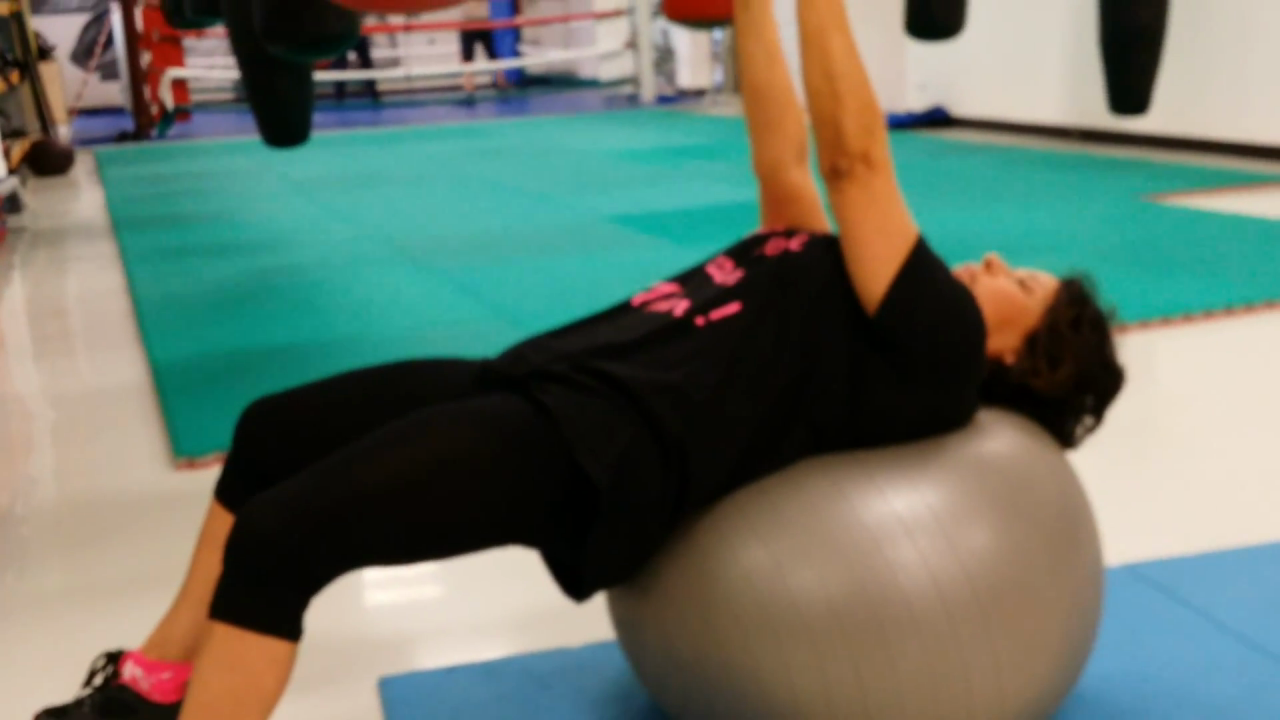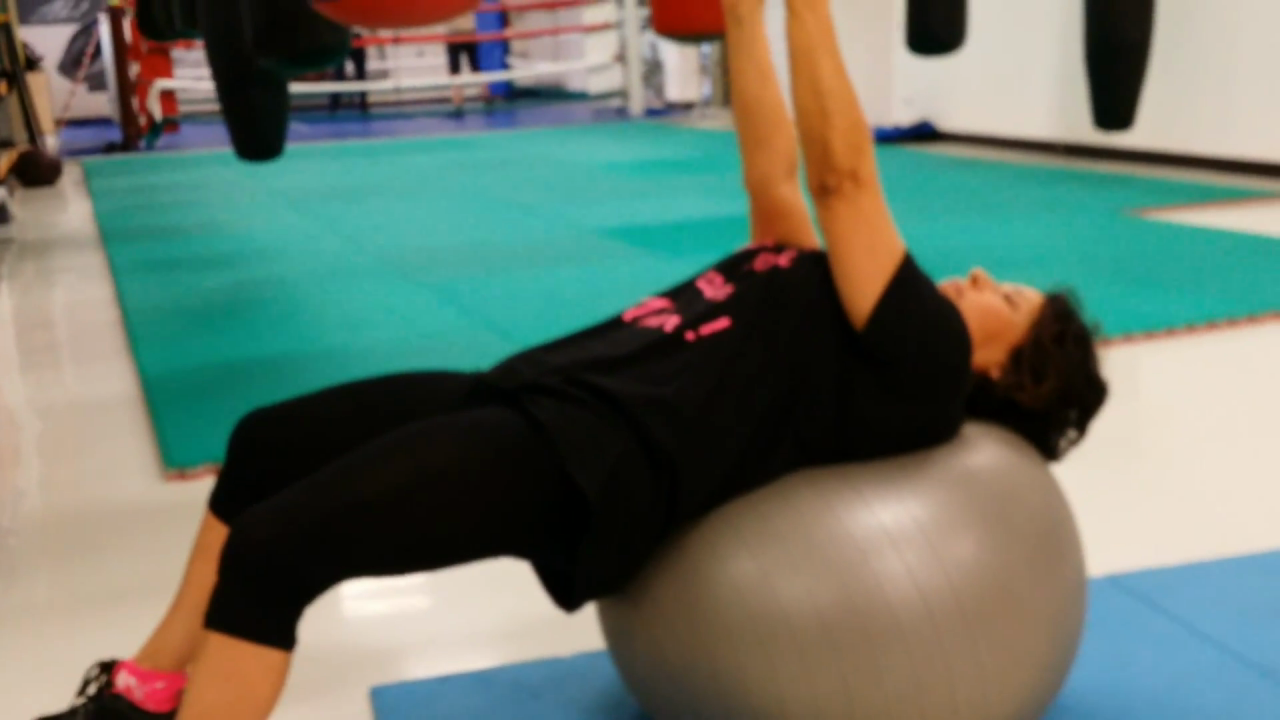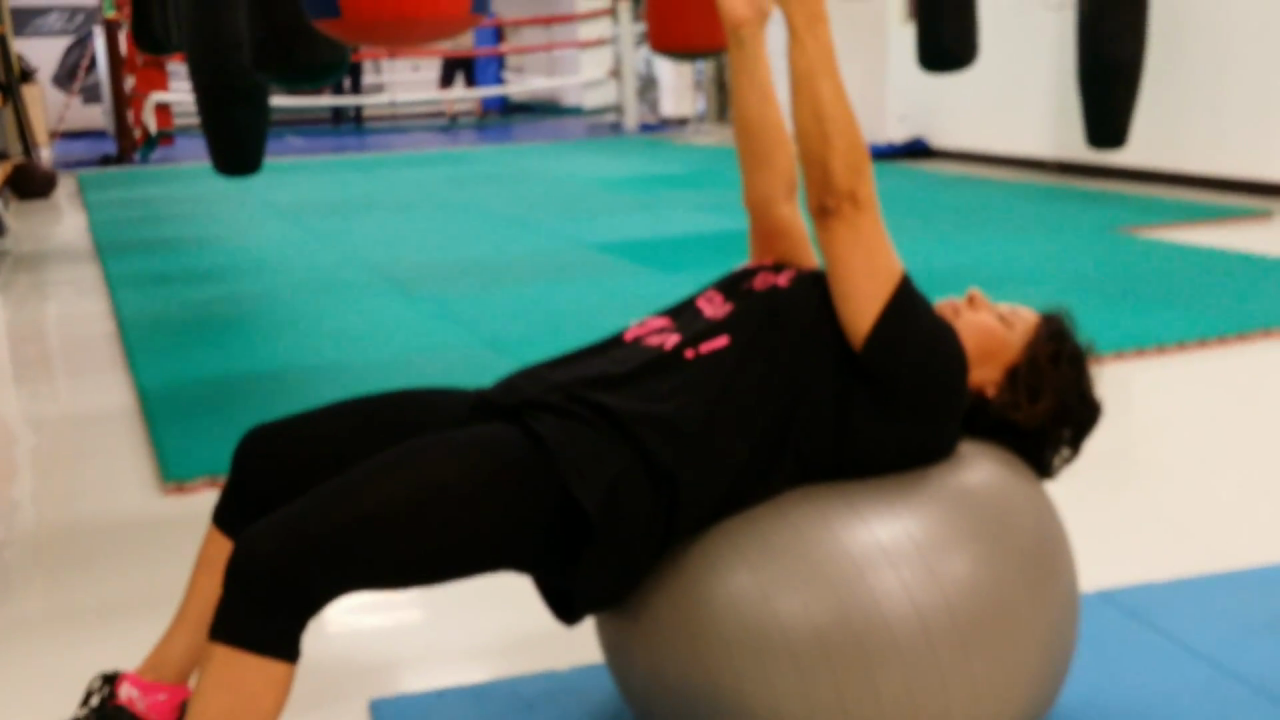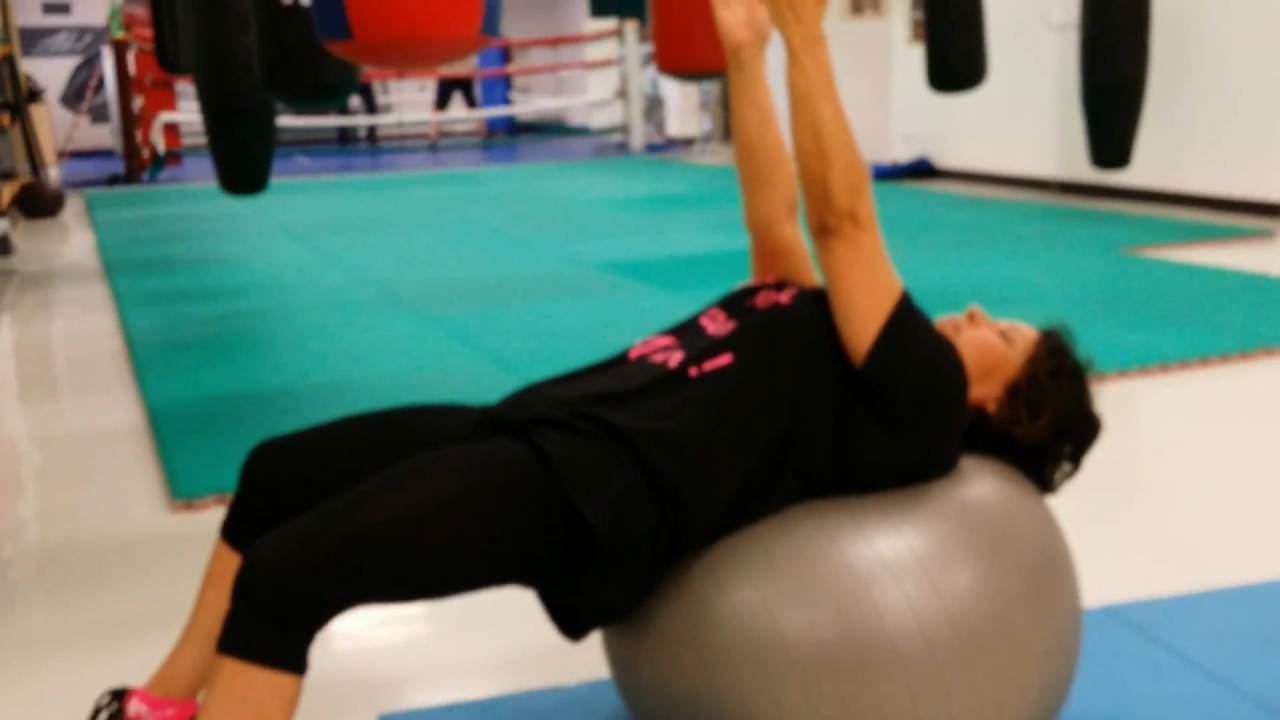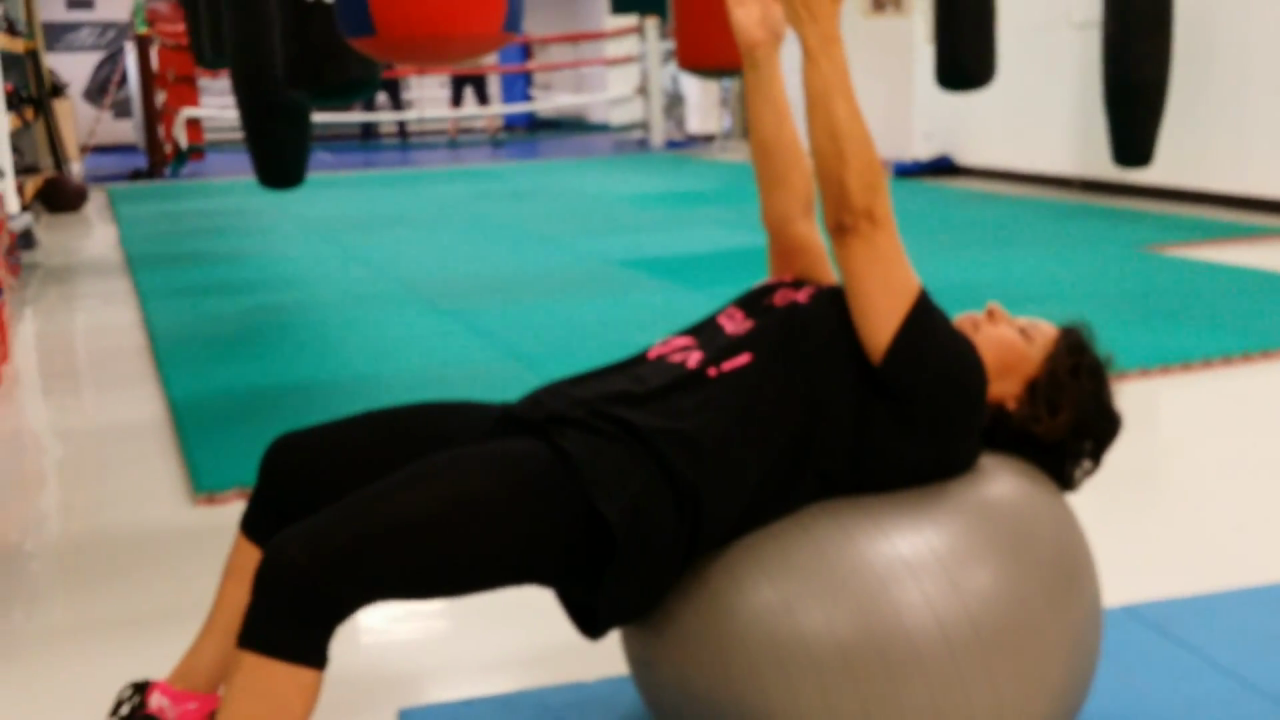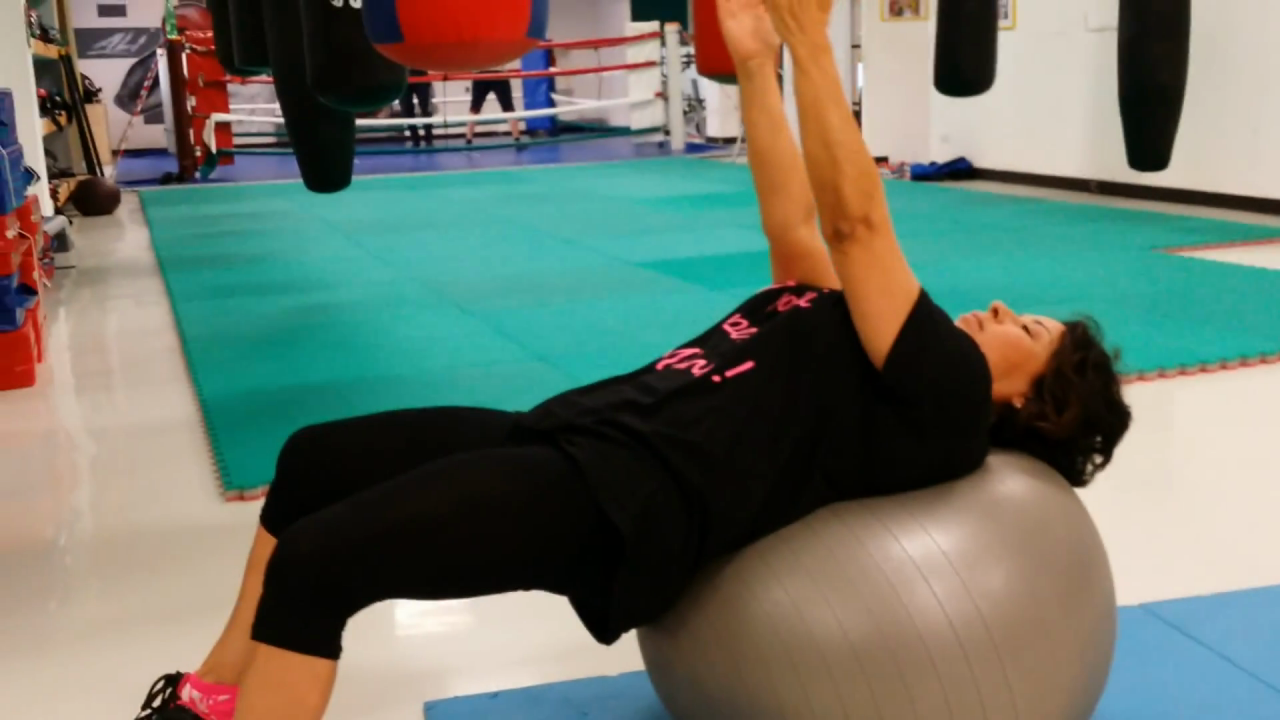
dt=0.4s
person 1, frame 1
left shoulder: (934, 348)
right shoulder: (860, 293)
left elbow: (854, 160)
right elbow: (786, 161)
left hip: (597, 450)
right hip: (550, 385)
left knee: (279, 538)
right knee: (269, 433)
person 1, frame 2
left shoulder: (924, 364)
right shoulder: (854, 314)
left elbow: (842, 178)
right elbow: (776, 178)
left hip: (589, 461)
right hip: (544, 397)
left knee: (275, 549)
right knee: (262, 444)
person 1, frame 3
left shoulder: (919, 384)
right shoulder: (840, 326)
left elbow: (843, 200)
right elbow: (776, 199)
left hip: (590, 478)
right hip: (543, 417)
left knee: (277, 562)
right knee: (268, 457)
person 1, frame 4
left shoulder: (922, 400)
right shoulder: (846, 344)
left elbow: (842, 221)
right elbow: (775, 219)
left hip: (595, 492)
right hip: (550, 432)
left knee: (286, 573)
right knee: (277, 472)
person 1, frame 5
left shoulder: (940, 396)
right shoulder: (860, 343)
left elbow: (860, 221)
right elbow: (791, 217)
left hip: (613, 491)
right hip: (568, 429)
left knee: (306, 569)
right knee: (296, 467)
person 1, frame 6
left shoulder: (945, 399)
right shoulder: (868, 349)
left elbow: (856, 225)
right elbow: (796, 224)
left hip: (619, 502)
right hip: (581, 439)
left knee: (316, 561)
right knee: (313, 460)
